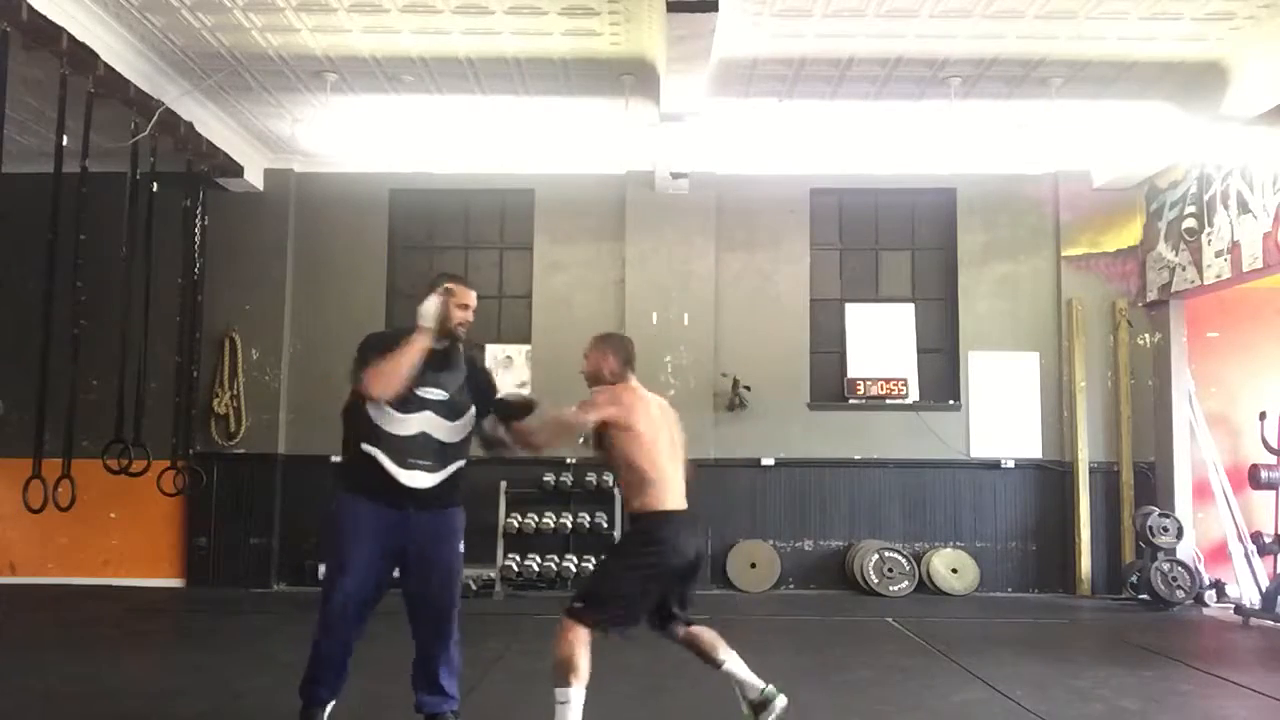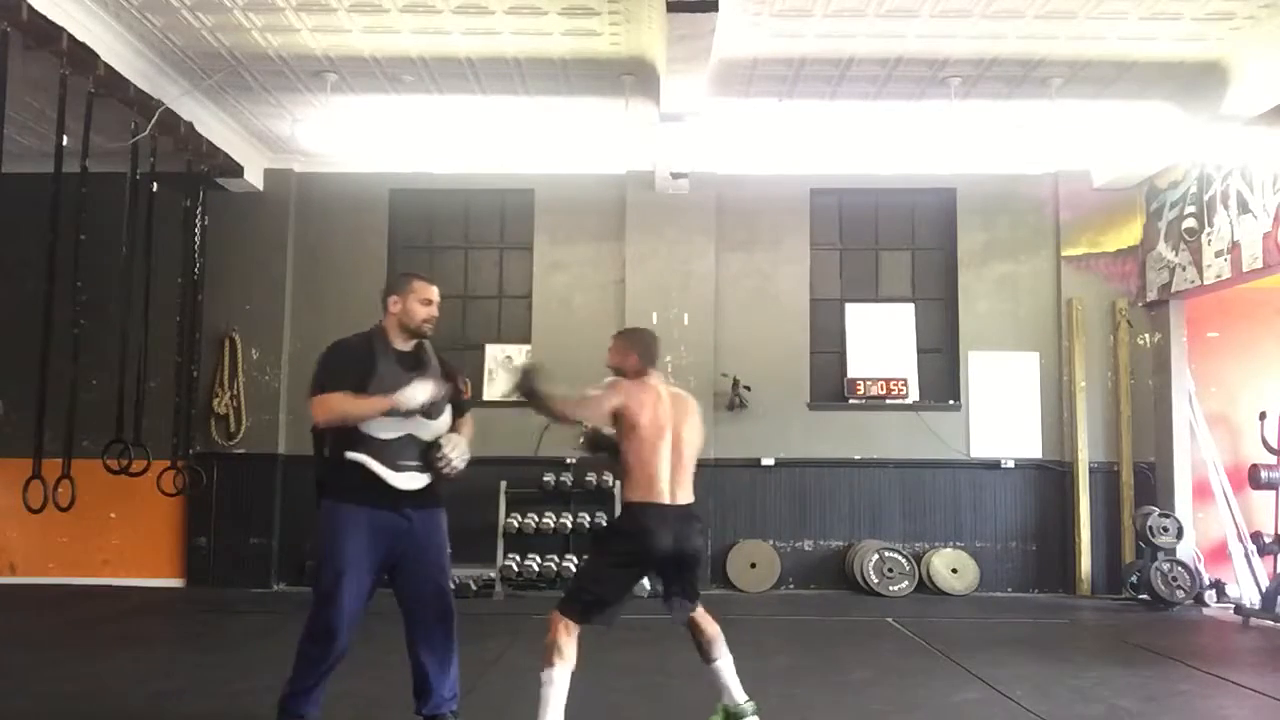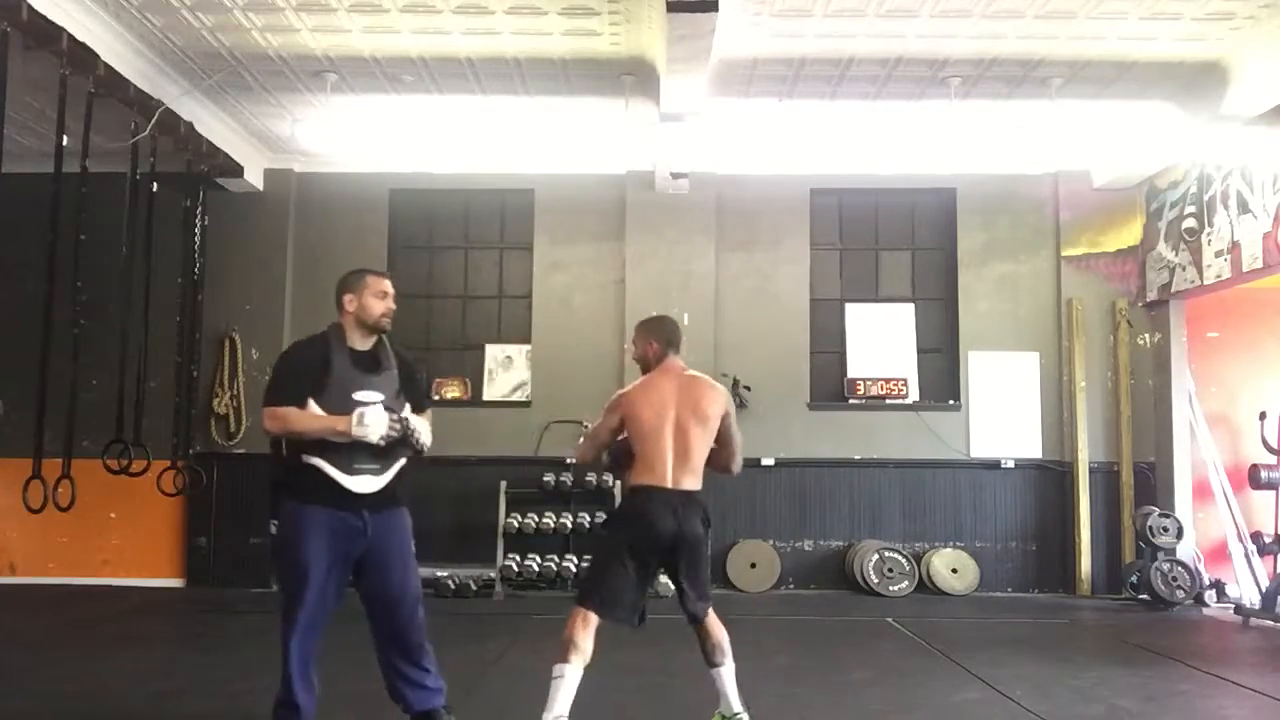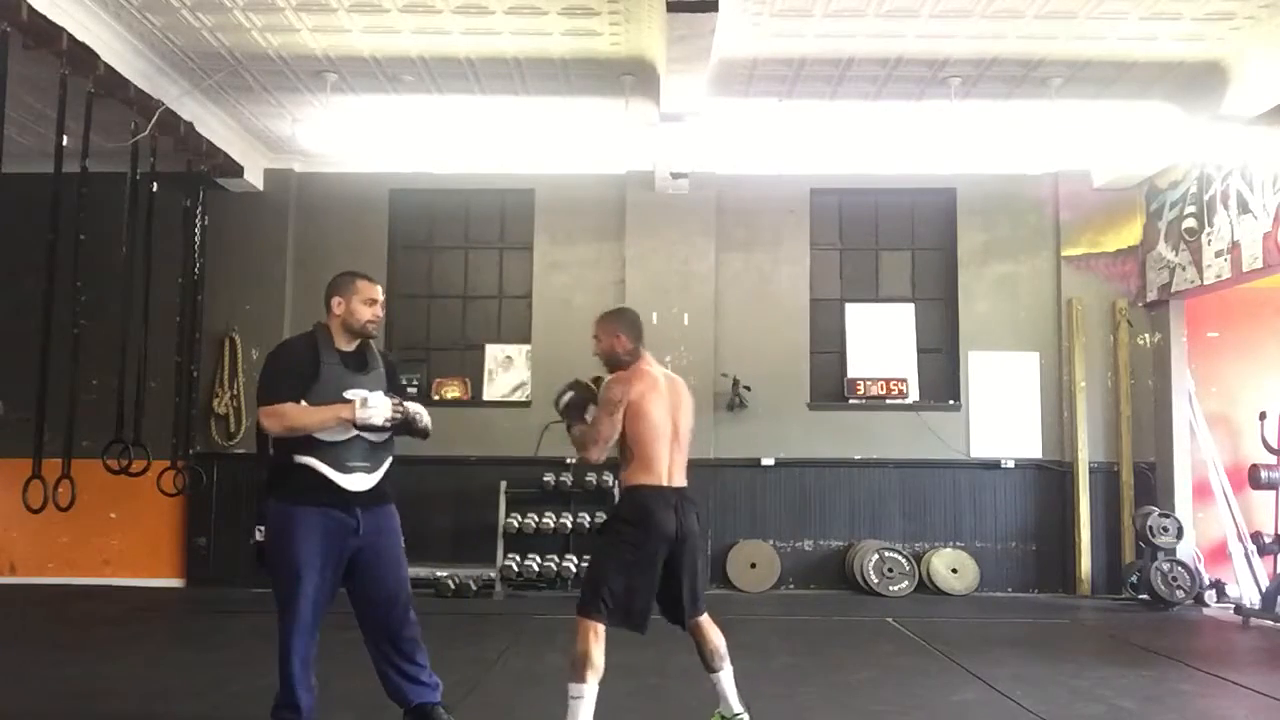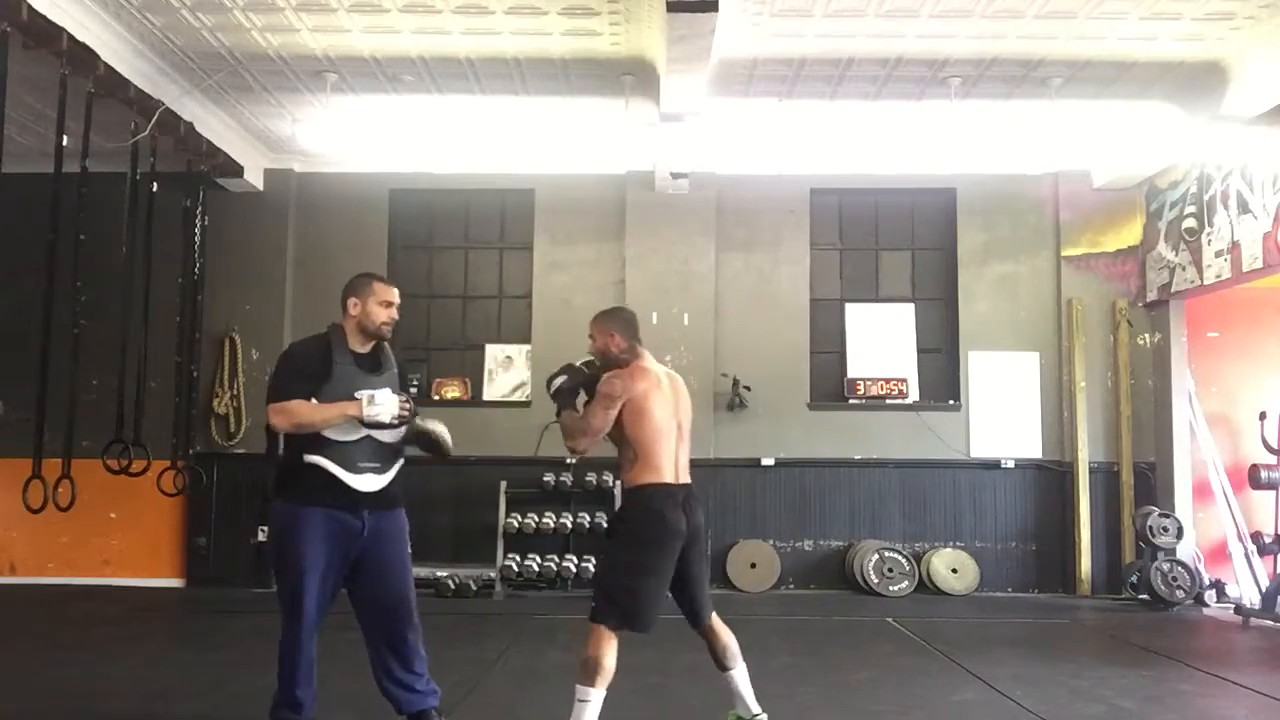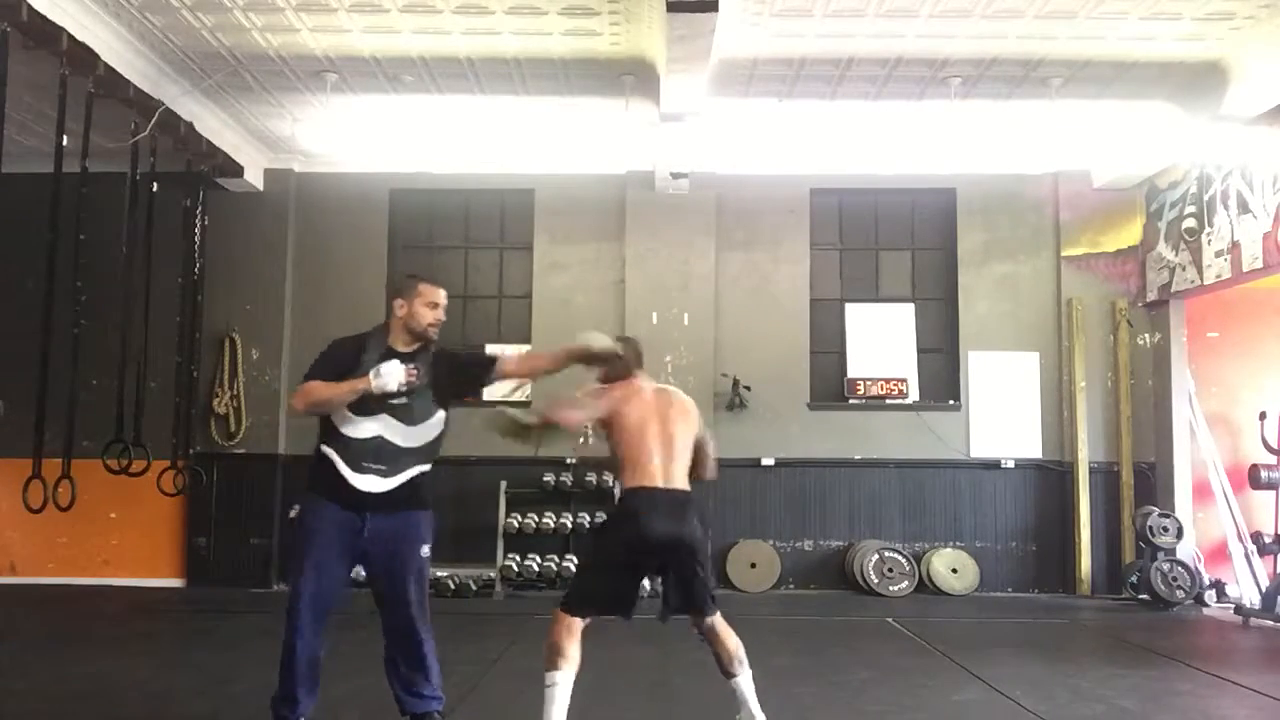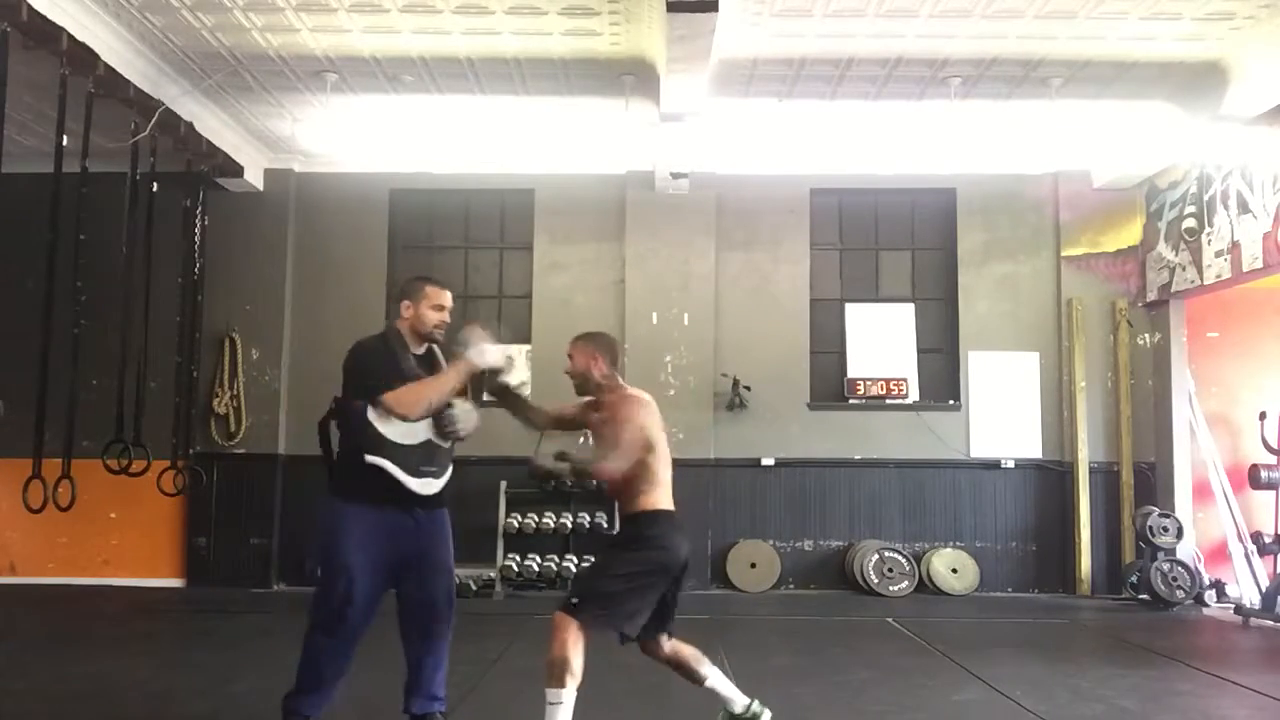
dt=0.3s
person 1, frame 1
left shoulder: (472, 370)
right shoulder: (381, 345)
left elbow: (494, 430)
right elbow: (379, 390)
left wrist: (509, 417)
right wrist: (425, 332)
left hip: (437, 511)
right hip: (369, 504)
left knee: (439, 611)
right knee: (345, 606)
person 1, frame 2
left shoulder: (439, 365)
right shoulder: (350, 353)
left elbow: (462, 420)
right elbow: (322, 411)
left wrist: (458, 445)
right wrist: (400, 400)
left hip: (423, 510)
right hip: (356, 507)
left knee: (434, 613)
right knee: (335, 614)
person 1, frame 3
left shoulder: (397, 363)
right shoulder: (308, 355)
left elbow: (421, 417)
right elbow: (274, 418)
left wrist: (420, 430)
right wrist: (350, 424)
left hip: (384, 510)
right hip: (316, 510)
left knee: (403, 612)
right knee: (304, 617)
person 1, frame 4
left shoulder: (380, 363)
right shoulder: (294, 354)
left elbow: (389, 419)
right elbow: (272, 419)
left wrist: (411, 419)
right wrist: (352, 410)
left hip: (373, 508)
right hip: (306, 509)
left knee: (393, 609)
right knee: (300, 617)
person 1, frame 5
left shoulder: (390, 364)
right shoulder: (308, 355)
right elbow: (281, 416)
left wrist: (423, 430)
right wrist: (360, 407)
left hip: (381, 511)
right hip: (313, 510)
left knee: (396, 614)
right knee: (303, 616)
person 1, frame 6
left shoulder: (451, 365)
right shoulder: (348, 352)
left elbow: (517, 365)
right elbow: (302, 400)
left wrist: (581, 352)
right wrist: (369, 383)
left hip: (402, 511)
right hip: (332, 505)
left knee: (407, 615)
right knee: (307, 610)
person 1, frame 7
left shoulder: (442, 363)
right shoulder: (371, 354)
left elbow: (450, 423)
right elbow: (404, 406)
left wrist: (461, 419)
right wrist: (469, 364)
left hip: (426, 511)
right hip: (364, 510)
left knee: (434, 613)
right knee: (341, 614)
person 2, frame 1
left shoulder: (608, 400)
right shoulder: (660, 408)
left elbow: (541, 438)
left wrist: (511, 424)
left hip: (654, 536)
right hip: (683, 534)
left knee: (574, 626)
right knee: (675, 626)
person 2, frame 2
left shoulder: (620, 393)
right shoulder: (688, 404)
left elbow: (570, 411)
left wrist: (533, 389)
left hip: (639, 526)
right hip: (685, 526)
left knee: (564, 621)
right knee: (690, 610)
person 2, frame 3
left shoulder: (629, 396)
right shoulder: (717, 393)
left elbow: (586, 455)
right elbow: (731, 463)
left hip: (642, 511)
right hip: (689, 514)
left knee: (585, 615)
right knee: (703, 613)
person 2, frame 4
left shoulder: (621, 384)
right shoulder: (678, 386)
left elbow: (593, 451)
left wrist: (572, 415)
left hip: (642, 511)
right hip: (682, 510)
left knee: (592, 621)
right knee: (696, 617)
person 2, frame 5
left shoulder: (619, 381)
right shoulder: (674, 382)
left elbow: (579, 441)
left wrist: (564, 399)
right wrist: (594, 392)
left hip: (649, 510)
right hip: (687, 507)
left knee: (604, 627)
right knee: (704, 617)
person 2, frame 6
left shoulder: (611, 394)
right shoulder: (684, 402)
left elbow: (564, 418)
right elbow: (707, 471)
left wrist: (520, 421)
left hip: (639, 517)
right hip: (683, 516)
left knee: (569, 618)
right knee: (709, 618)
person 2, frame 7
left shoulder: (630, 406)
right shoulder: (601, 407)
left elbow: (609, 468)
right elbow: (547, 420)
left wrist: (565, 463)
right wrist: (503, 391)
left hip: (650, 539)
right hip: (666, 538)
left knee: (567, 625)
right knee: (656, 643)
